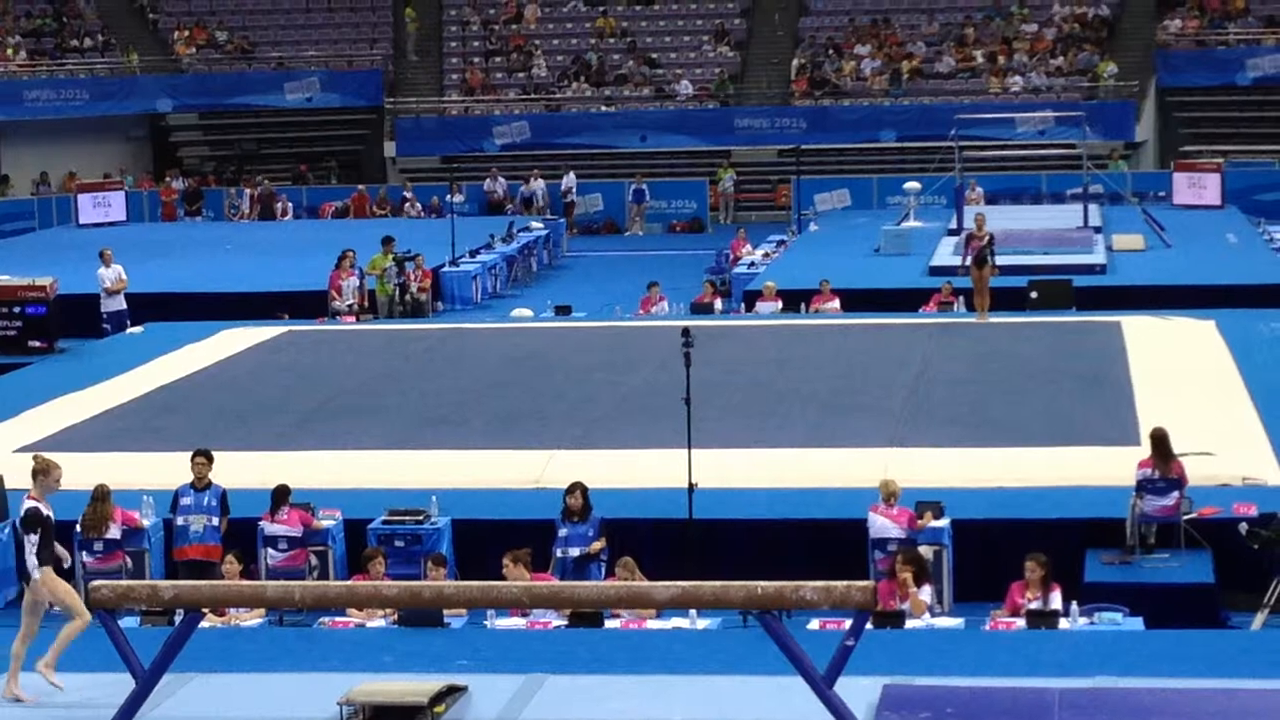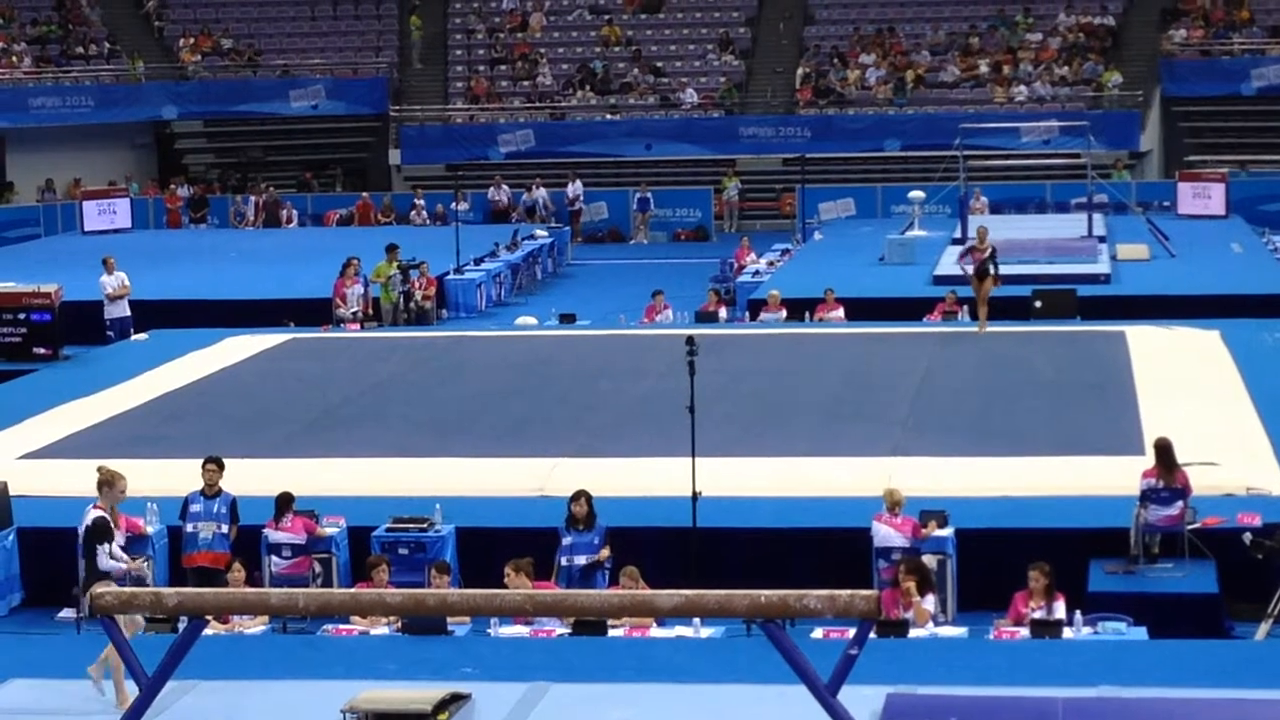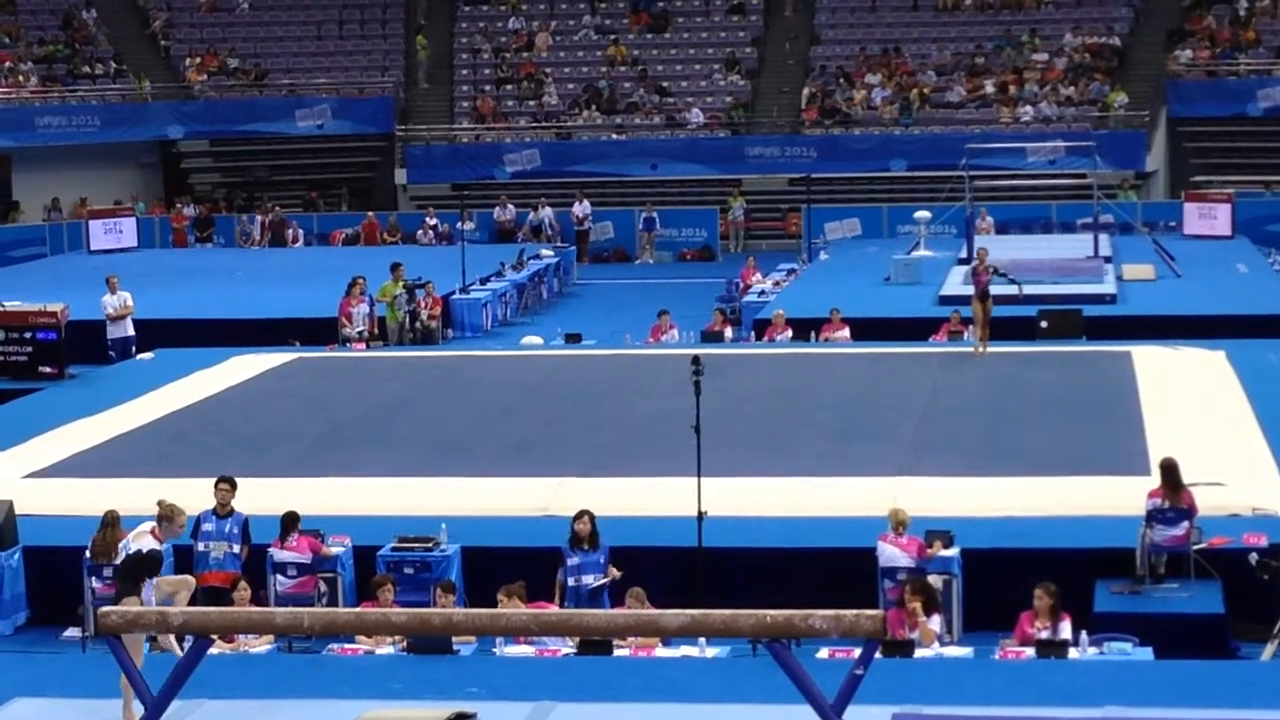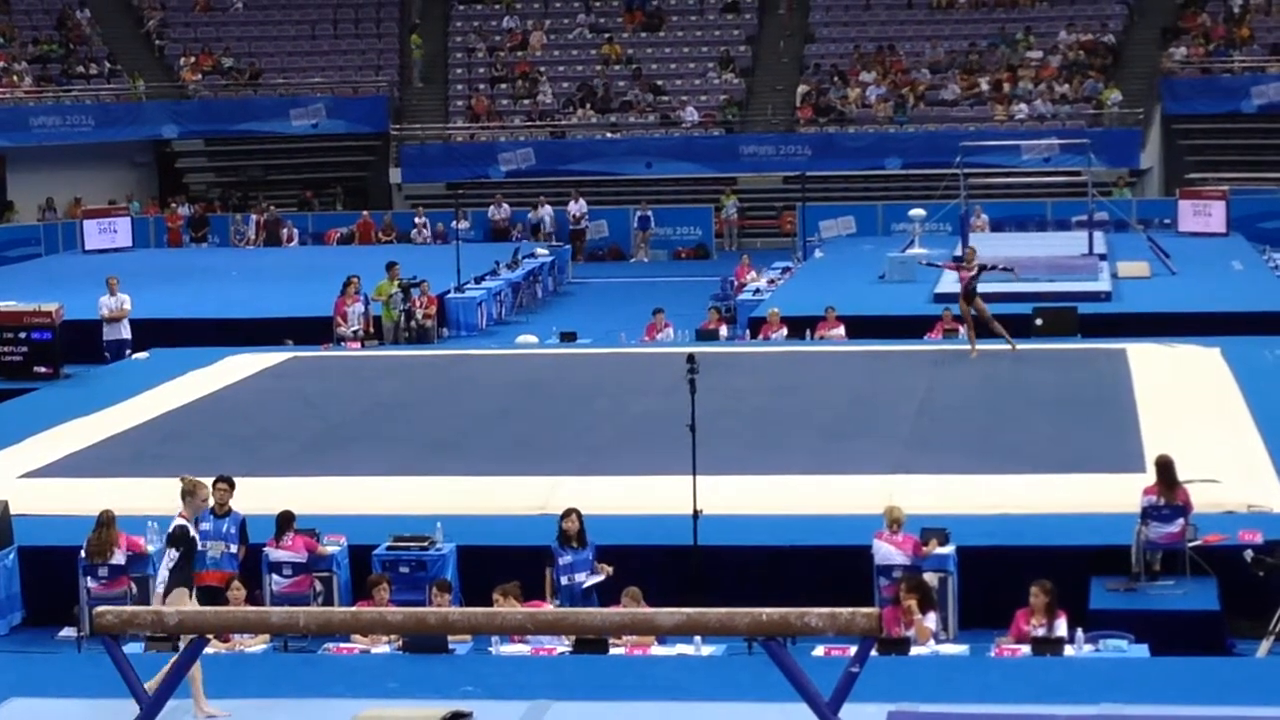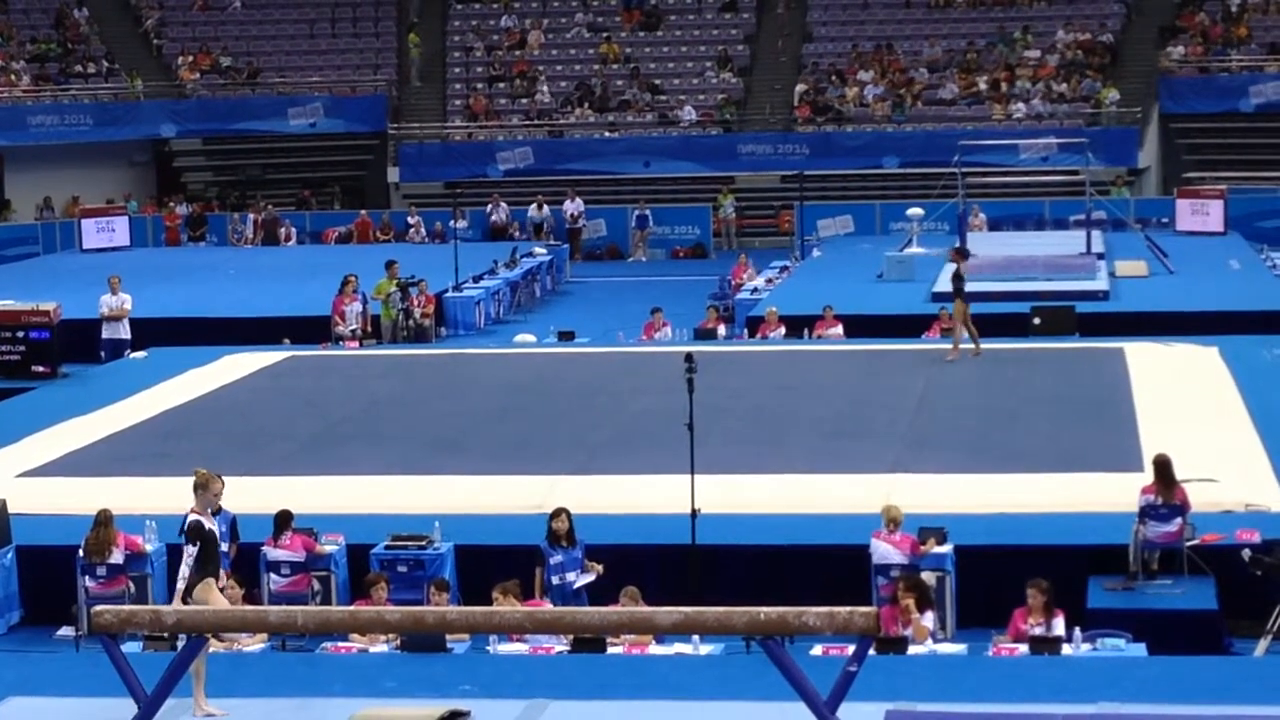
dt=0.5s
person 1, frame 1
left shoulder: (40, 501)
right shoulder: (33, 511)
right elbow: (30, 552)
left wrist: (56, 548)
right wrist: (38, 587)
left hip: (41, 572)
right hip: (41, 574)
left knee: (28, 631)
right knee: (82, 617)
left ankle: (11, 686)
right ankle: (46, 663)
person 1, frame 2
left shoulder: (99, 511)
right shoulder: (100, 521)
right elbow: (104, 563)
left wrist: (128, 562)
right wrist: (131, 568)
left hip: (106, 581)
right hip: (99, 583)
left knee: (136, 623)
left ankle: (98, 667)
right ankle: (121, 698)
person 1, frame 3
left shoulder: (147, 526)
right shoulder: (153, 554)
left elbow: (122, 548)
right elbow: (147, 594)
left hip: (131, 590)
right hip: (130, 597)
left knee: (188, 581)
right knee: (135, 658)
left ankle: (170, 639)
person 1, frame 4
left shoulder: (186, 523)
right shoulder: (180, 530)
right elbow: (166, 566)
right wrist: (157, 600)
left hip: (184, 590)
right hip: (176, 593)
right ankle: (150, 689)
person 1, frame 5
left shoulder: (208, 515)
right shoulder: (195, 524)
right elbow: (186, 562)
left wrist: (217, 569)
right wrist: (177, 598)
left hip: (209, 582)
right hip: (201, 585)
